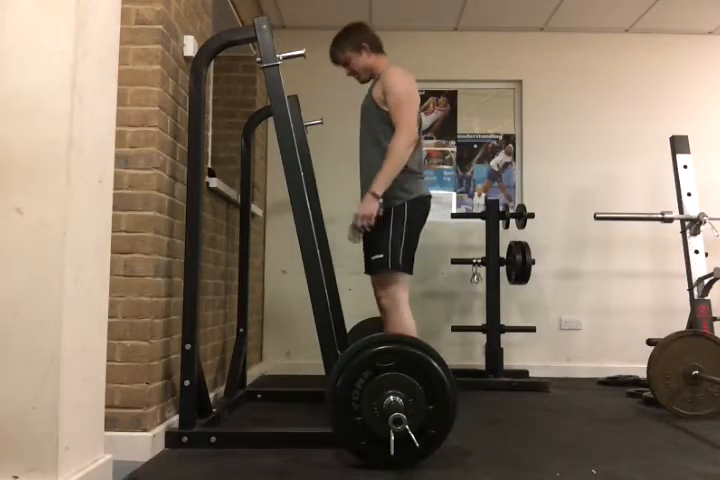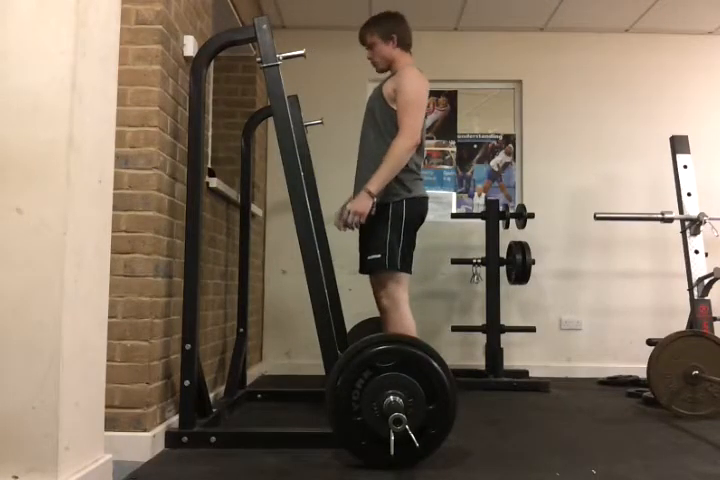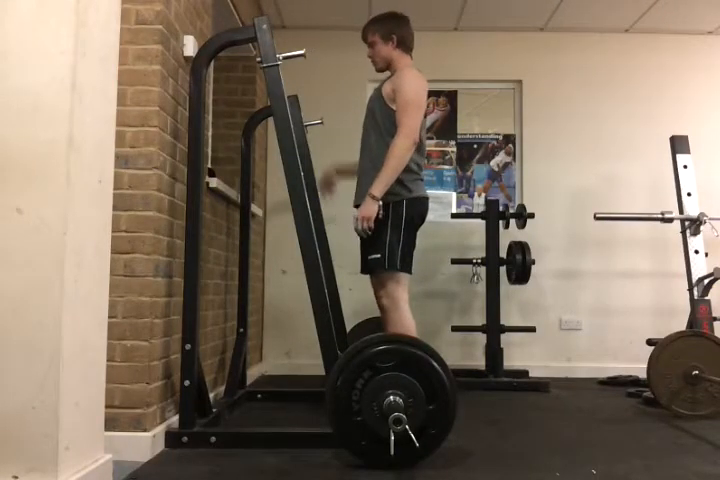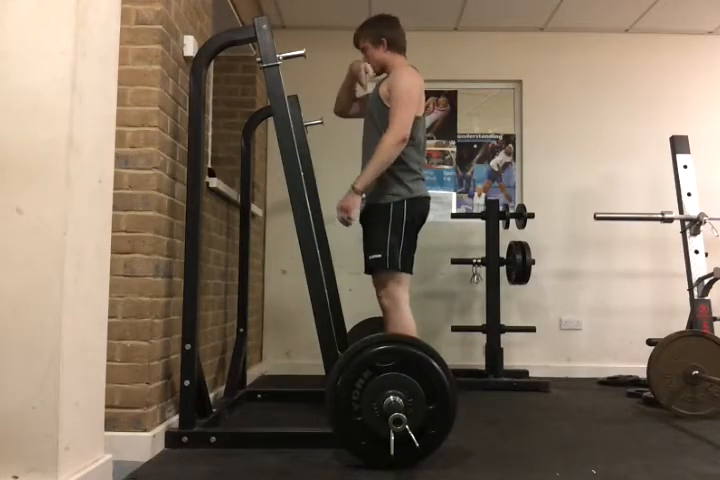
dt=0.4s
person 1, frame 1
left shoulder: (395, 77)
right shoulder: (380, 87)
left elbow: (406, 136)
left wrist: (372, 194)
right wrist: (373, 198)
left hip: (400, 201)
right hip: (388, 203)
left knee: (393, 295)
right knee: (387, 296)
person 1, frame 2
left shoulder: (409, 78)
right shoulder: (393, 84)
left elbow: (408, 138)
left wrist: (367, 193)
right wrist: (355, 197)
left hip: (395, 201)
right hip: (382, 202)
left knee: (393, 295)
right knee: (385, 295)
person 1, frame 3
left shoulder: (408, 78)
right shoulder: (393, 85)
left elbow: (407, 139)
left wrist: (373, 197)
right wrist: (342, 171)
left hip: (397, 201)
right hip: (386, 202)
left knee: (393, 294)
right knee: (386, 294)
person 1, frame 4
left shoulder: (404, 77)
right shoulder: (388, 86)
left elbow: (398, 136)
right elbow: (342, 109)
left wrist: (355, 189)
right wrist: (352, 76)
left hip: (398, 201)
right hip: (385, 201)
left knee: (393, 293)
right knee: (388, 294)
